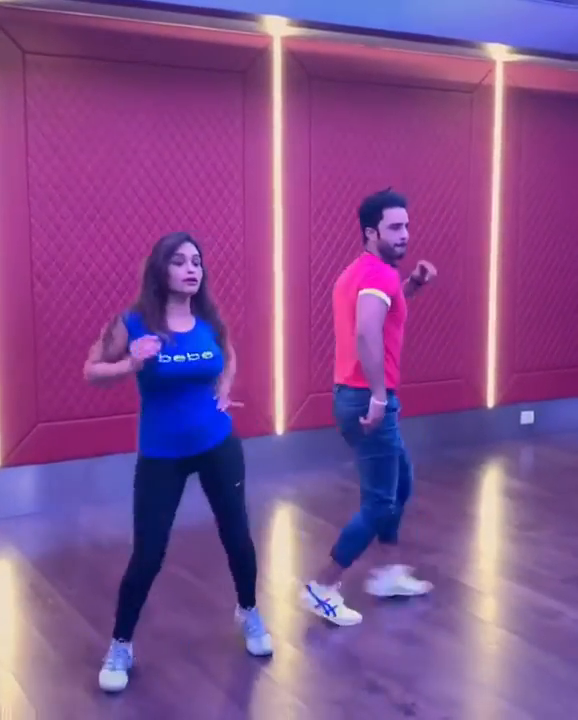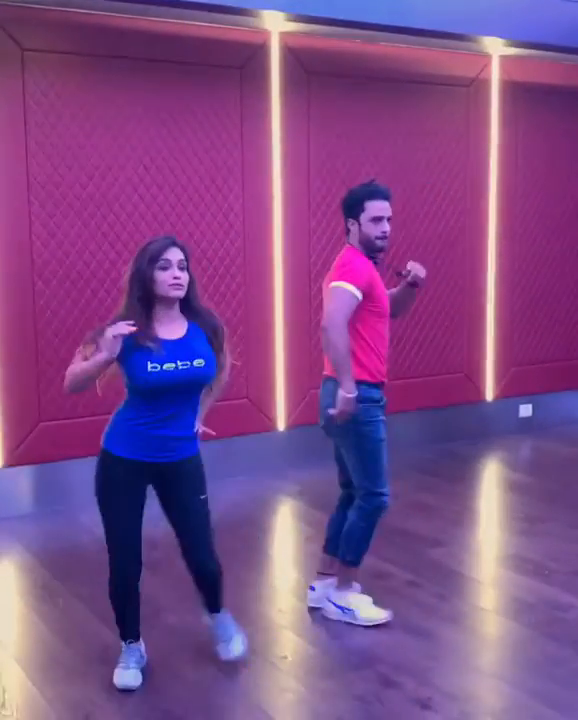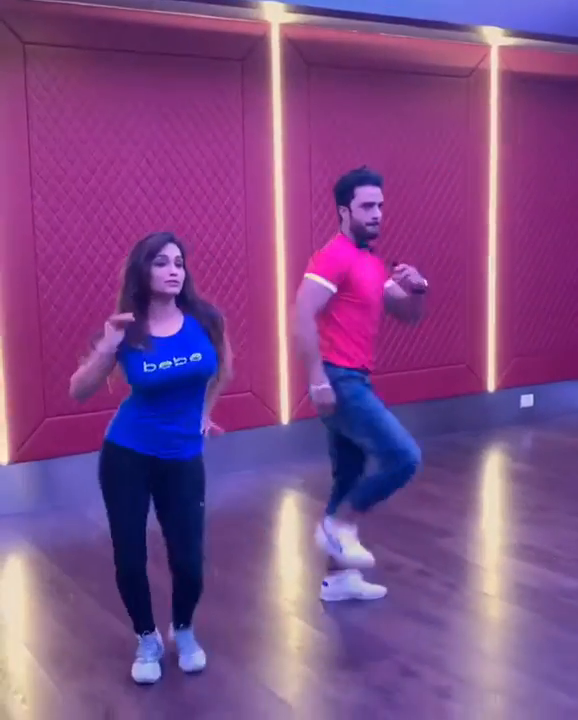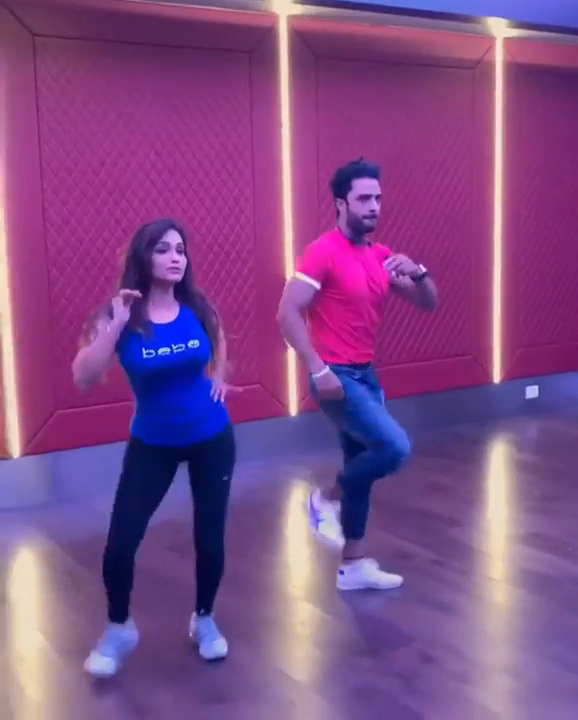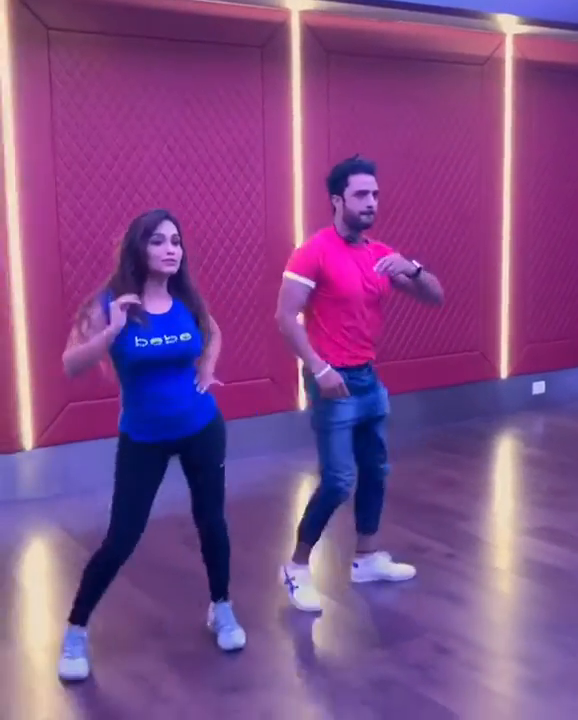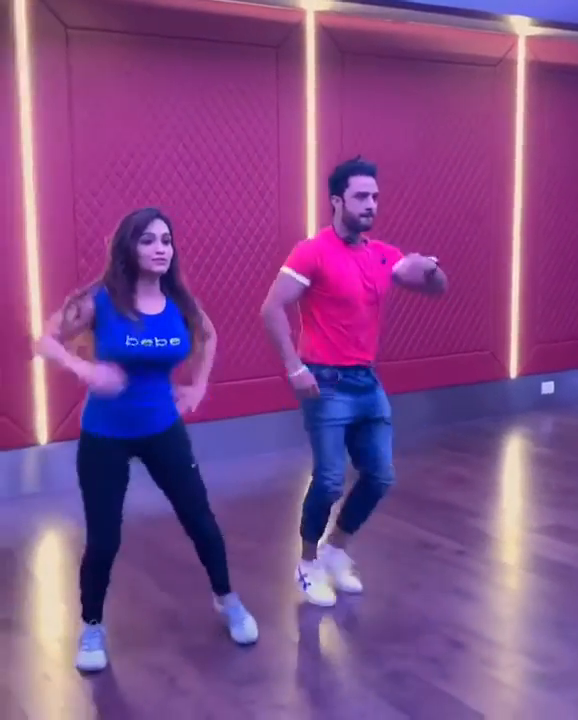
dt=0.2s
person 1, frame 1
left shoulder: (210, 322)
right shoulder: (134, 325)
right elbow: (90, 373)
left wrist: (221, 393)
right wrist: (130, 364)
left hip: (217, 445)
right hip: (159, 455)
left knee: (237, 539)
right knee: (148, 556)
left ankle: (249, 616)
right ankle: (120, 648)
person 1, frame 2
left shoulder: (205, 326)
right shoulder: (127, 333)
left elbow: (221, 371)
right elbow: (72, 383)
left wrist: (199, 413)
right wrist: (106, 354)
left hip: (180, 458)
right hip: (123, 461)
left knee: (201, 556)
right knee: (126, 563)
left ankle: (219, 617)
right ankle: (132, 647)
person 1, frame 3
left shoulder: (204, 319)
right shoulder: (122, 332)
left elbow: (223, 364)
right elbow: (78, 392)
left wrist: (202, 410)
right wrist: (108, 347)
left hip: (183, 456)
right hip: (126, 454)
left knee: (187, 560)
right knee: (130, 559)
left ankle: (183, 632)
right ankle: (148, 639)
person 1, frame 4
left shoulder: (197, 309)
right shoulder: (119, 314)
right elbow: (82, 378)
left wrist: (216, 380)
right wrist: (116, 325)
left hip: (212, 438)
right hip: (152, 444)
left knee: (210, 535)
right knee: (121, 542)
left ankle: (204, 620)
right ankle: (118, 628)
person 1, frame 5
left shoulder: (188, 301)
right shoulder: (108, 304)
left elbow: (213, 335)
right elbow: (70, 364)
left wrist: (205, 369)
right wrist: (113, 330)
left hip: (202, 427)
right hip: (141, 437)
left knee: (212, 523)
right knee: (120, 540)
left ankle: (221, 609)
right ankle: (76, 632)
person 1, frame 6
left shoulder: (180, 303)
right shoulder: (101, 300)
left elbow: (209, 341)
right elbow: (46, 339)
left wrist: (200, 383)
right wrist: (86, 370)
left hip: (163, 431)
right hip: (104, 438)
left knee: (203, 524)
right knee: (103, 540)
left ankle: (228, 602)
right ankle: (92, 628)
person 2, frame 1
left shoulder: (360, 273)
right shoulder: (380, 274)
right elbow: (366, 333)
left wrist: (414, 283)
right wrist: (378, 397)
left hip: (355, 397)
right hip: (369, 402)
left knee: (401, 483)
right knee: (381, 502)
left ankle: (388, 573)
right ankle: (322, 588)
person 2, frame 2
left shoulder: (359, 268)
right shoulder: (354, 267)
left elbow: (391, 310)
right elbow: (331, 324)
left wrist: (408, 286)
right wrist: (345, 386)
left hip: (358, 396)
right hip: (355, 398)
left knee: (356, 492)
right knee: (372, 497)
left ankle: (324, 584)
right ankle: (341, 593)
person 2, frame 3
left shoulder: (371, 263)
right shoulder: (334, 257)
left elbow: (409, 315)
right elbow: (303, 317)
left wrist: (417, 287)
right wrist: (317, 380)
left hip: (357, 381)
right hip: (339, 382)
left knee: (350, 480)
right knee: (405, 458)
left ankle: (339, 577)
right ankle: (338, 522)
person 2, frame 4
left shoulder: (382, 256)
right shoulder: (322, 254)
left elbow: (429, 303)
right elbow: (288, 313)
left wrist: (417, 273)
right wrist: (318, 369)
left hip: (366, 375)
right hip: (337, 378)
left knee: (365, 464)
right knee: (395, 448)
left ankle: (355, 566)
right ankle: (327, 500)
person 2, frame 5
left shoulder: (380, 254)
right shoulder: (314, 253)
left elbow: (434, 295)
right elbow: (286, 315)
left wrist: (412, 269)
right wrist: (319, 369)
left hip: (368, 379)
right hip: (333, 384)
left knee: (376, 471)
right knee: (338, 482)
left ankle: (368, 558)
right ankle: (297, 568)
person 2, frame 6
left shoulder: (383, 253)
right shoulder: (313, 252)
left elbow: (433, 283)
right elbow: (272, 309)
left wrist: (429, 266)
right wrist: (295, 365)
left hip: (368, 381)
right hip: (327, 384)
left knee: (379, 478)
right knee: (329, 482)
left ankle: (335, 550)
right ankle: (308, 566)
